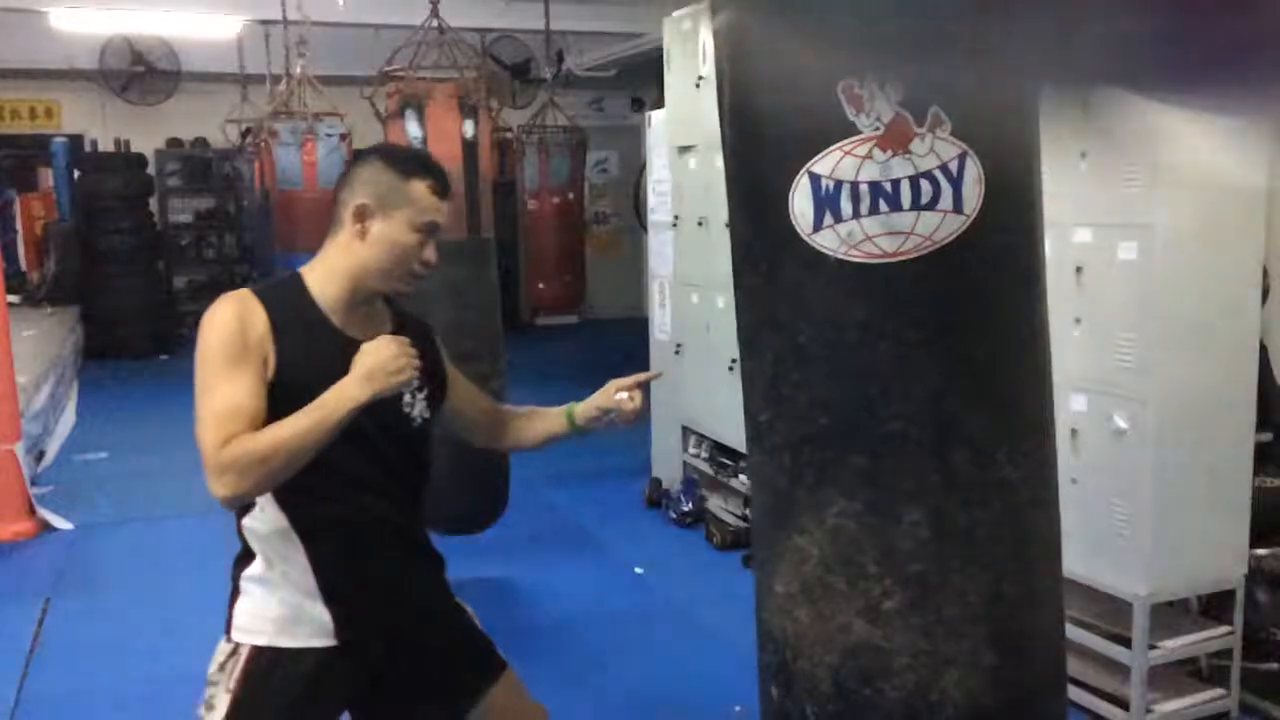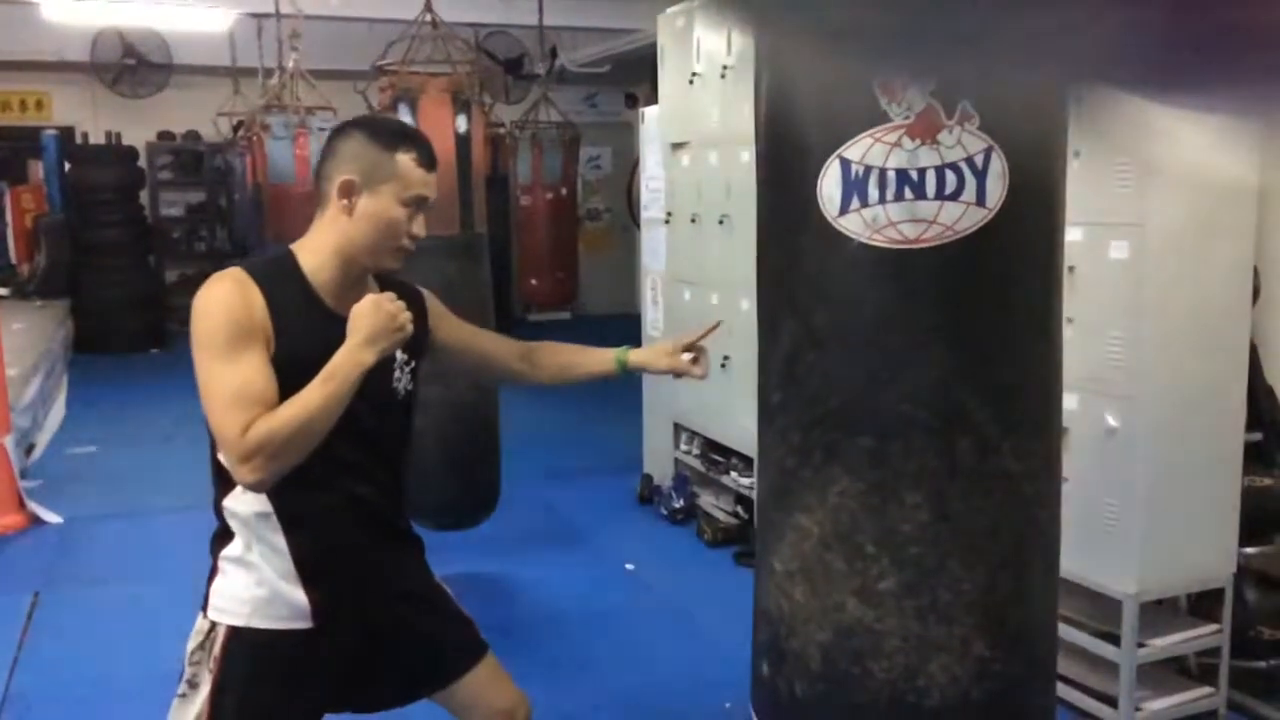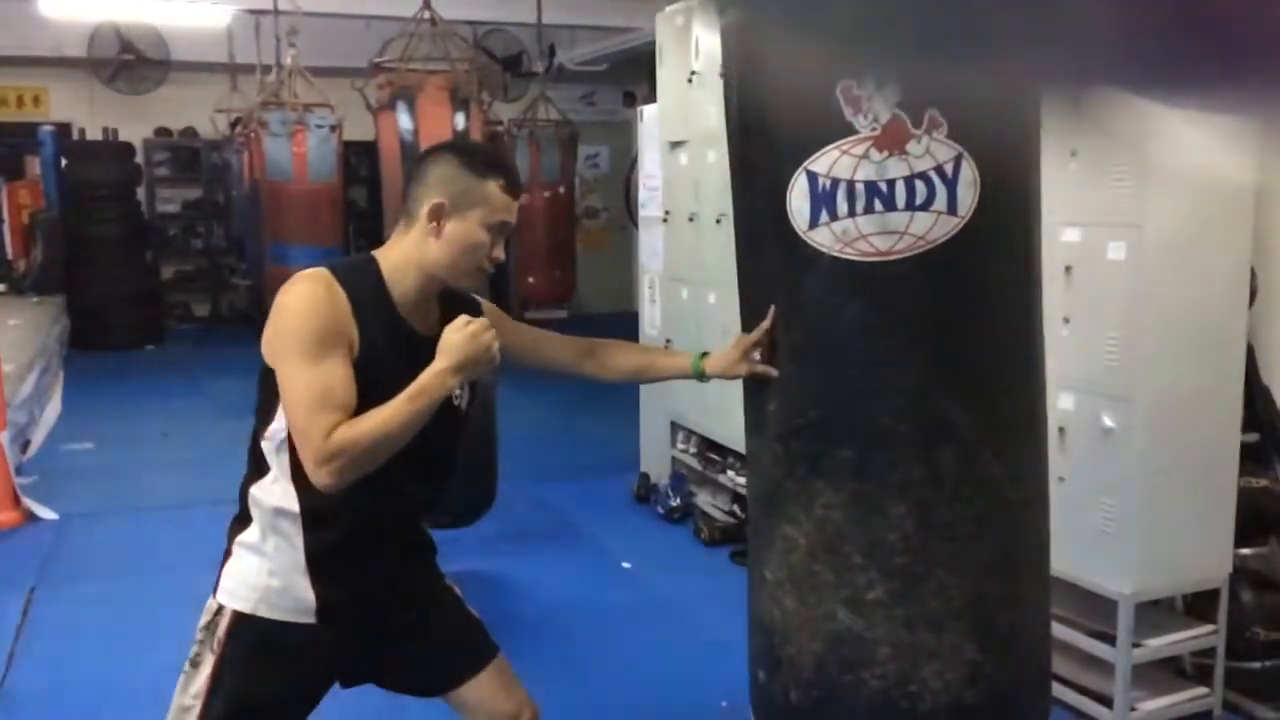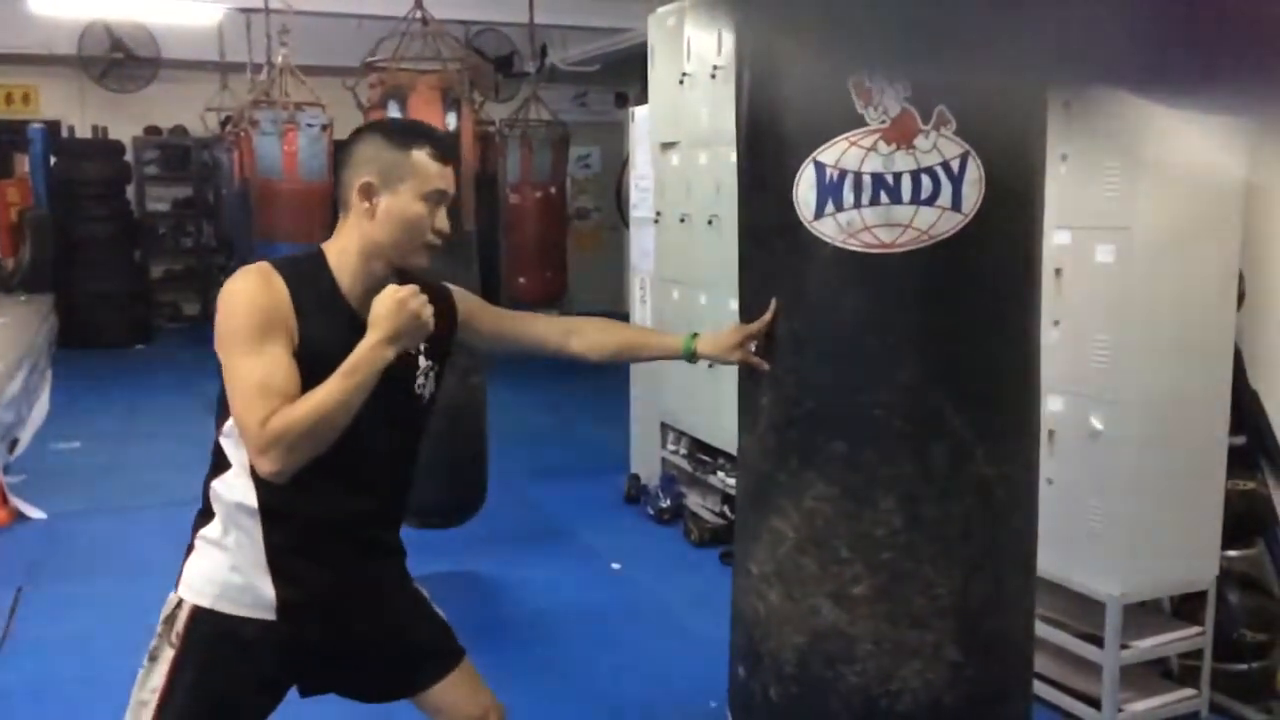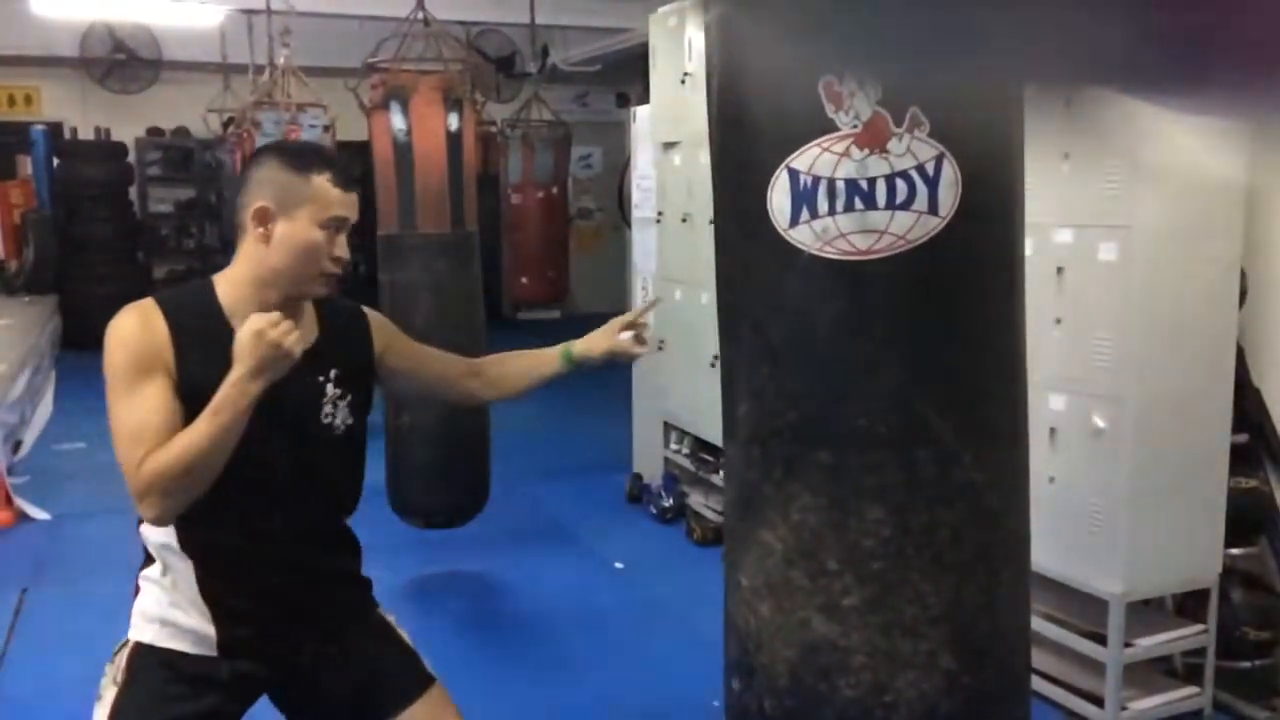
dt=1s
person 1, frame 1
left shoulder: (413, 338)
right shoulder: (245, 318)
left elbow: (493, 426)
right elbow: (229, 477)
left wrist: (583, 414)
right wrist: (356, 388)
left hip: (409, 597)
right hip: (292, 621)
person 1, frame 2
left shoulder: (407, 304)
right shoulder: (237, 298)
left elbow: (520, 359)
right elbow: (253, 461)
left wrist: (635, 358)
right wrist: (359, 351)
left hip: (388, 576)
right hip: (271, 604)
person 1, frame 3
left shoulder: (466, 314)
right shoulder: (318, 299)
left elbow: (585, 355)
right elbow: (328, 464)
left wrist: (705, 363)
right wrist: (448, 371)
left hip: (397, 568)
right hip: (283, 588)
person 1, frame 4
left shoulder: (438, 307)
right shoulder: (262, 293)
left elbow: (572, 334)
right elbow: (275, 452)
left wrist: (698, 345)
right wrist: (381, 345)
left hip: (368, 576)
right hip: (246, 588)
person 1, frame 5
left shoulder: (357, 330)
right shoulder: (149, 330)
left elbow: (472, 377)
right elbow: (155, 498)
left wrist: (584, 349)
right wrist: (248, 379)
left hip: (329, 607)
right hip: (192, 626)
